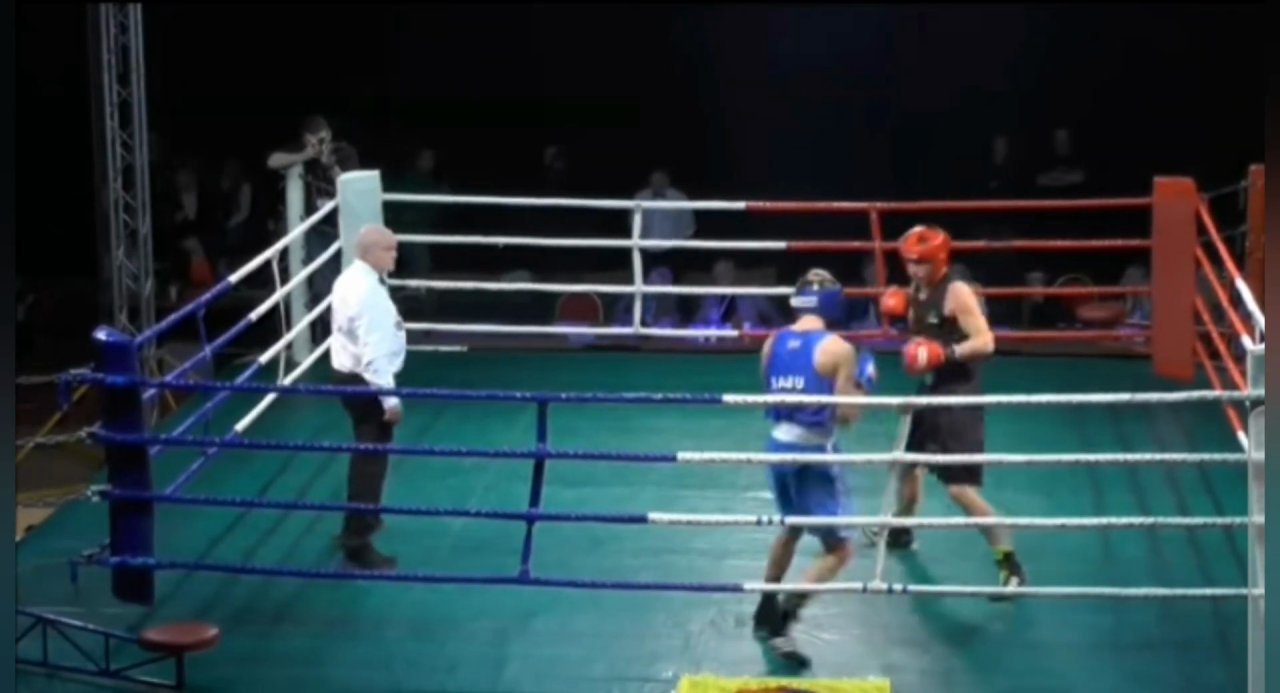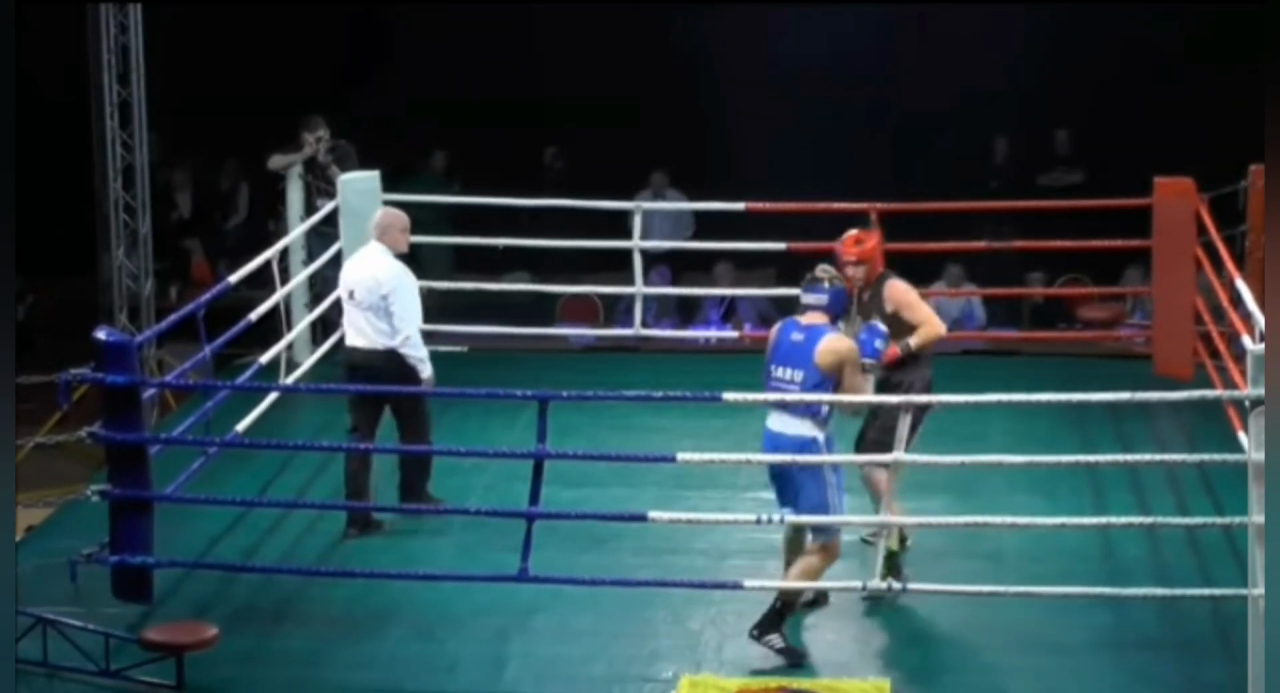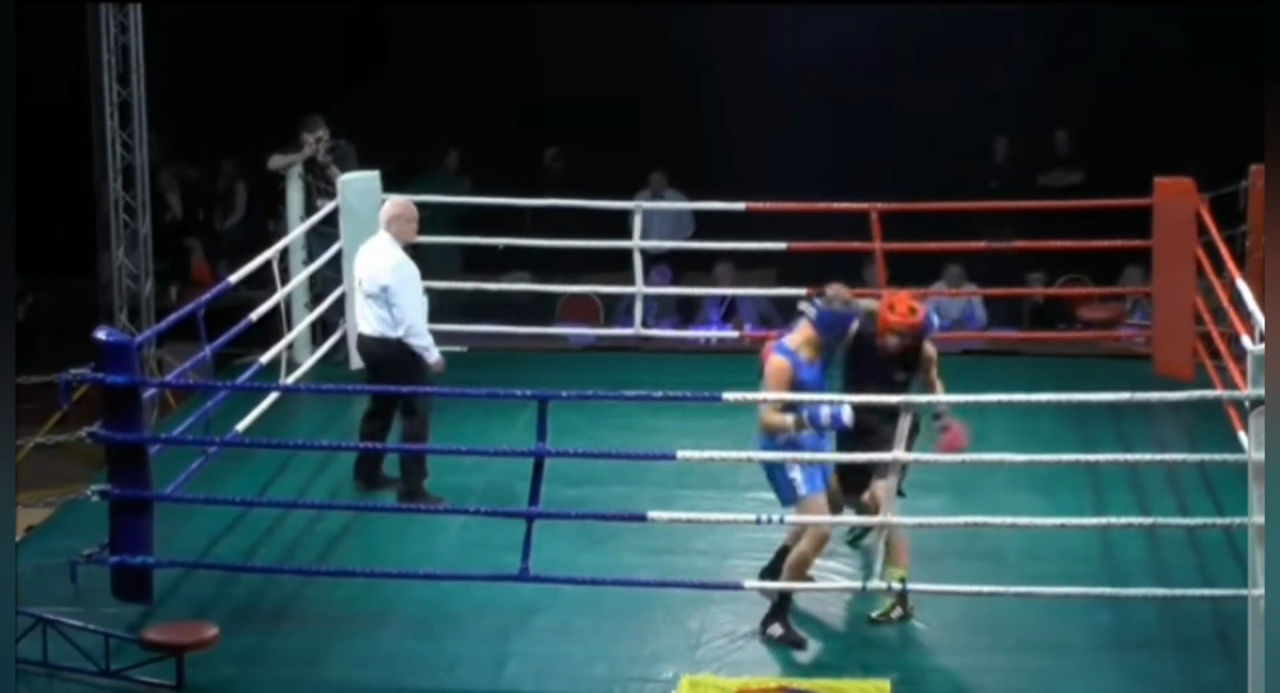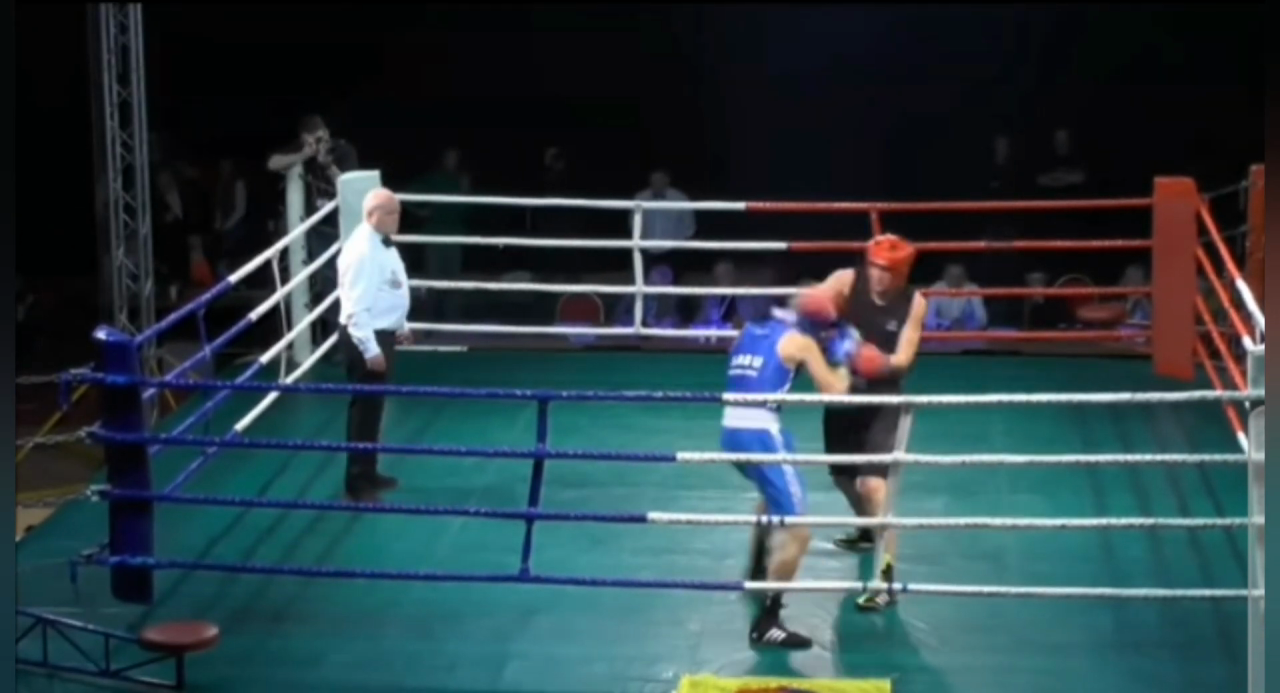
dt=0.5s
person 1, frame 1
left shoulder: (772, 344)
right shoulder: (838, 349)
right elbow: (846, 414)
right wrist: (863, 384)
left hip: (778, 447)
right hip: (814, 455)
left knee: (791, 528)
right knee: (837, 549)
left ankle: (768, 609)
right ankle: (778, 622)
person 1, frame 2
left shoulder: (781, 330)
right shoulder: (841, 345)
right elbow: (857, 400)
right wrist: (868, 359)
left hip: (773, 436)
right hip: (806, 445)
left knee: (798, 522)
right knee: (827, 546)
left ankle: (795, 592)
right ankle: (771, 623)
person 1, frame 3
left shoulder: (814, 332)
right shoulder: (782, 360)
right elbow: (767, 419)
right wrist: (810, 420)
left hip: (809, 436)
right hip: (787, 443)
left knee: (821, 506)
right knee: (820, 527)
left ankle: (776, 569)
right ankle: (775, 616)
person 1, frame 4
left shoulder: (749, 334)
right shoulder: (800, 342)
right elbow: (835, 390)
right wrist: (845, 352)
left hip: (732, 430)
right hip: (760, 435)
left knee: (773, 498)
right knee: (797, 531)
left ankle: (760, 564)
right ankle: (766, 623)
person 2, frame 1
left shoulder: (957, 291)
right shoulder: (917, 291)
left elbow: (986, 342)
left wrist: (945, 353)
right wrist: (898, 318)
left hip: (960, 394)
right hip: (932, 388)
left knee: (960, 487)
left ankle: (1009, 563)
right ankle: (900, 531)
person 2, frame 2
left shoulder: (893, 289)
right shoulder: (862, 293)
left elbow: (937, 329)
right elbow: (859, 339)
left wrist: (899, 347)
left hip: (908, 388)
right hip: (892, 383)
left knee: (873, 468)
right knee: (869, 456)
left ankle: (893, 561)
right ankle: (893, 528)
person 2, frame 3
left shoulder: (922, 350)
right shoulder: (860, 320)
left elbow: (933, 383)
left wrist: (945, 420)
left hip: (892, 422)
right hip: (856, 420)
left knee: (881, 497)
right knee: (850, 491)
left ankle: (900, 592)
right ankle: (867, 520)
person 2, frame 4
left shoulder: (915, 303)
right shoulder: (849, 280)
left elbow: (904, 356)
left wrist: (881, 365)
left hip: (884, 397)
left knee: (874, 484)
right knee: (844, 475)
left ankle: (886, 575)
right ankle: (870, 530)
person 3, frame 1
left shoulder: (350, 279)
right shoulder: (368, 292)
right elbow: (374, 352)
right wrist: (390, 398)
left hip: (348, 376)
right hip: (364, 382)
left knee: (367, 452)
right knee: (371, 459)
left ankle: (358, 524)
right ankle: (358, 544)
person 3, frame 2
left shoulder: (351, 265)
right shoulder: (395, 273)
right elbow: (407, 328)
right wrist: (425, 368)
left hip: (356, 356)
right hip: (390, 359)
left knee: (361, 433)
right knee: (415, 429)
left ankle: (358, 516)
right ankle: (414, 496)
person 3, frame 3
left shoulder: (367, 250)
right shoulder: (397, 263)
right elbow: (409, 318)
right wrist: (431, 354)
left hip: (368, 340)
right hip: (394, 347)
left knee: (380, 406)
right knee: (415, 413)
left ankle: (367, 473)
right ankle: (412, 489)
person 3, frame 4
left shoulder: (383, 244)
right shoulder: (361, 251)
right elbow: (356, 307)
left wrist: (401, 327)
right wrist: (370, 349)
left hip: (381, 334)
right hip: (365, 338)
left knee: (370, 406)
right knee: (366, 407)
left ankle: (366, 474)
right ankle: (358, 483)
person 4, frame 1
left shoulder: (343, 152)
right shoulder: (299, 151)
right elbow: (272, 162)
left wrist: (331, 166)
right wrist: (304, 156)
right hip: (315, 228)
right knee: (322, 284)
right ankle: (322, 334)
person 4, frame 2
left shoulder: (342, 151)
right shoulder: (299, 151)
right elbow: (272, 164)
left wrist: (328, 166)
right wrist: (303, 156)
right hip: (317, 228)
right knee: (325, 284)
right ankle: (331, 337)
person 4, frame 3
left shoulder: (343, 150)
right shoulder: (300, 150)
right elbow: (272, 163)
left wrist: (328, 165)
right wrist: (302, 155)
right hip: (317, 228)
right knee: (326, 284)
person 4, frame 4
left shoulder: (344, 150)
right shoulder: (299, 150)
right elbow: (272, 164)
left wrist: (329, 166)
right wrist: (302, 156)
right hip: (318, 227)
right knee: (326, 284)
